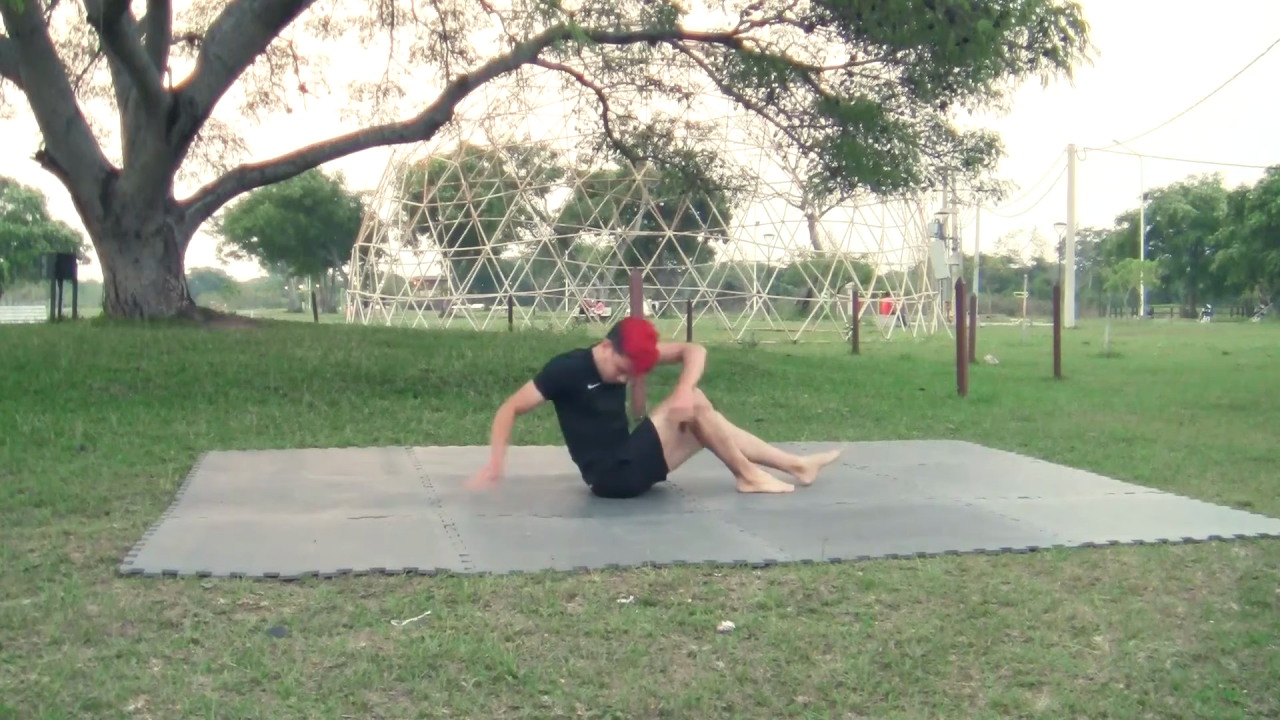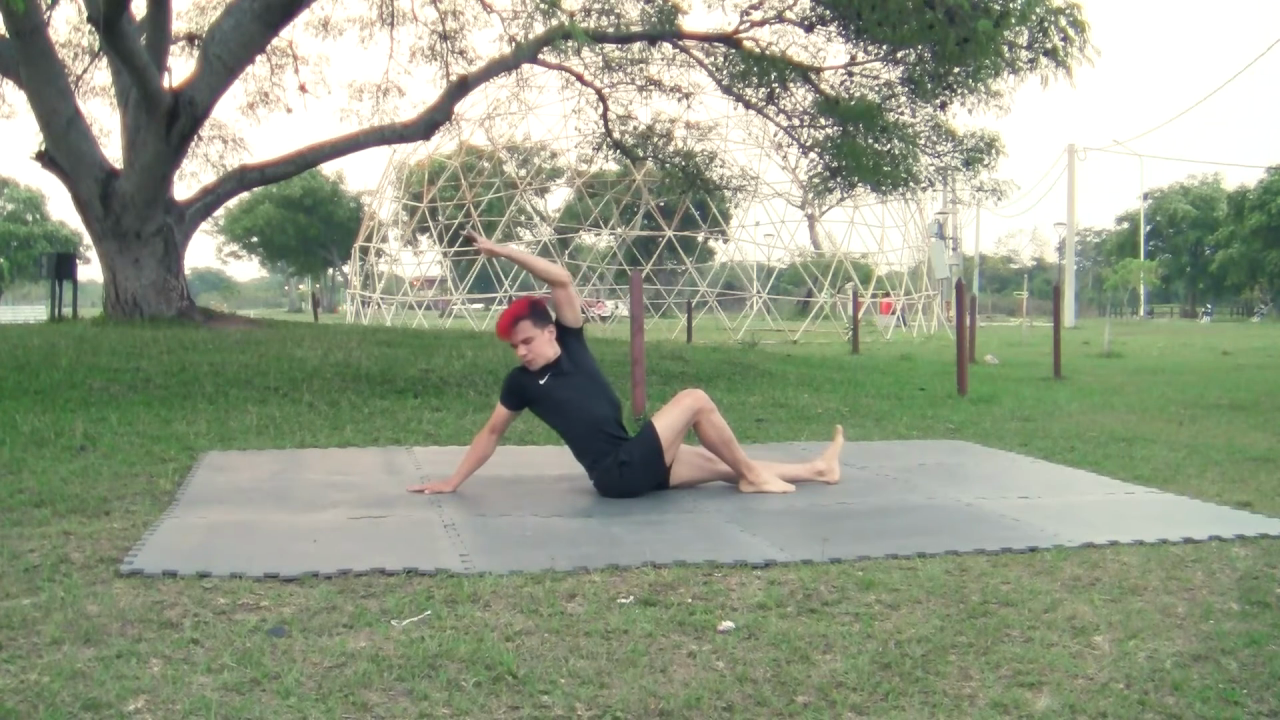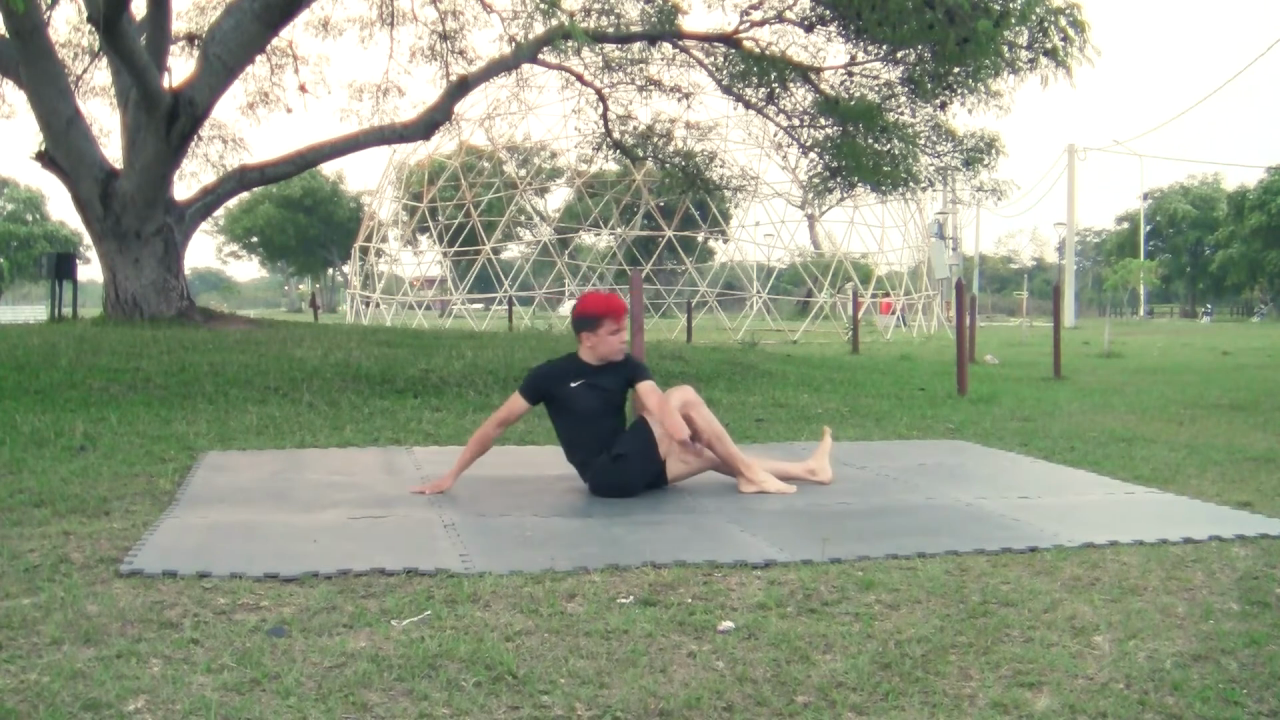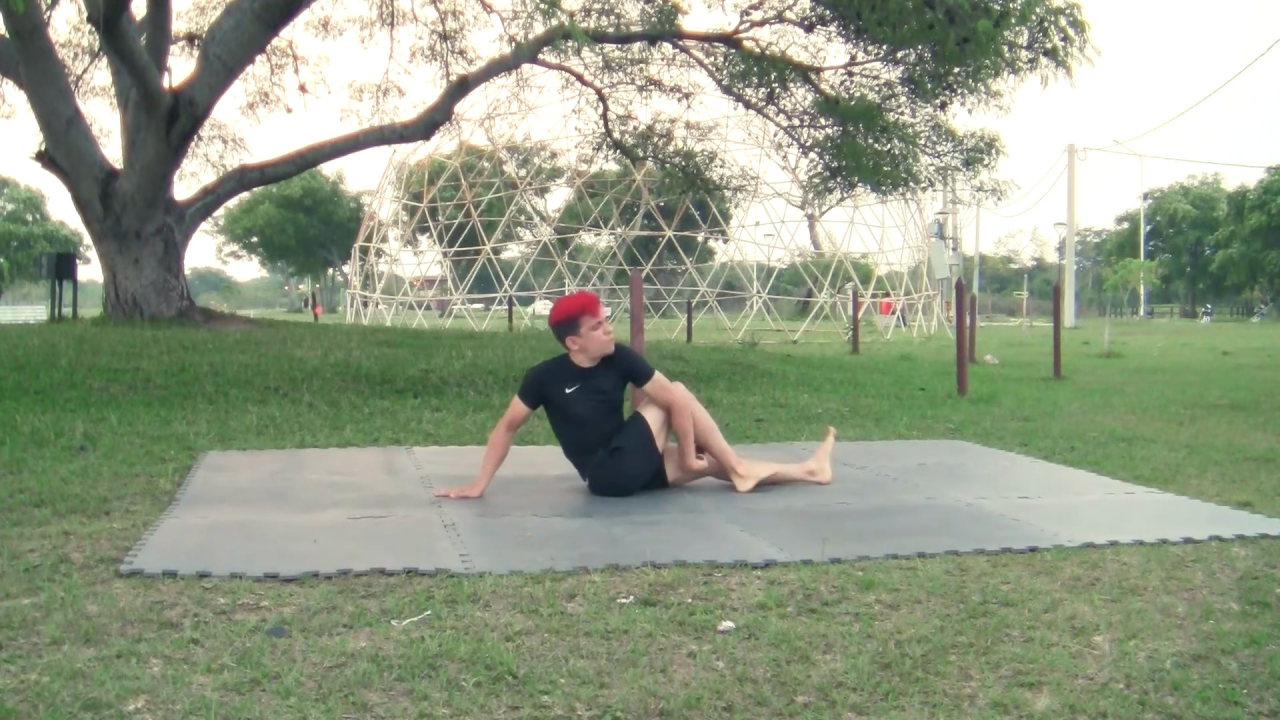
dt=1s
person 1, frame 1
left shoulder: (623, 357)
right shoulder: (566, 369)
left elbow: (693, 350)
right elbow: (509, 409)
left wrist: (685, 389)
right wrist: (495, 460)
left hip: (626, 464)
right hip: (614, 475)
right knee: (697, 407)
left ankle: (797, 466)
right ankle: (748, 477)
person 1, frame 2
left shoulder: (571, 342)
right shoulder: (521, 382)
left elbow: (562, 280)
right elbow: (491, 433)
left wrist: (501, 250)
right wrist: (453, 481)
left hip: (634, 462)
right hip: (618, 475)
left knee: (720, 464)
right knee: (696, 400)
left ankle: (816, 469)
right ankle: (752, 475)
person 1, frame 3
left shoulder: (627, 366)
right shoulder: (549, 376)
left elbow: (655, 402)
right elbow: (497, 423)
left wrist: (682, 434)
right wrist: (452, 475)
left hip: (629, 467)
right hip: (608, 476)
left knee: (713, 454)
right knee: (686, 395)
left ankle: (805, 469)
right ankle: (748, 471)
person 1, frame 4
left shoulder: (620, 358)
right shoulder: (545, 377)
left elbow: (675, 405)
right elbow: (507, 428)
left wrist: (690, 455)
right wrist: (479, 485)
left hip: (629, 466)
right hip: (607, 476)
left knee: (712, 462)
right knee: (677, 392)
left ankle: (805, 470)
right ankle: (739, 468)
